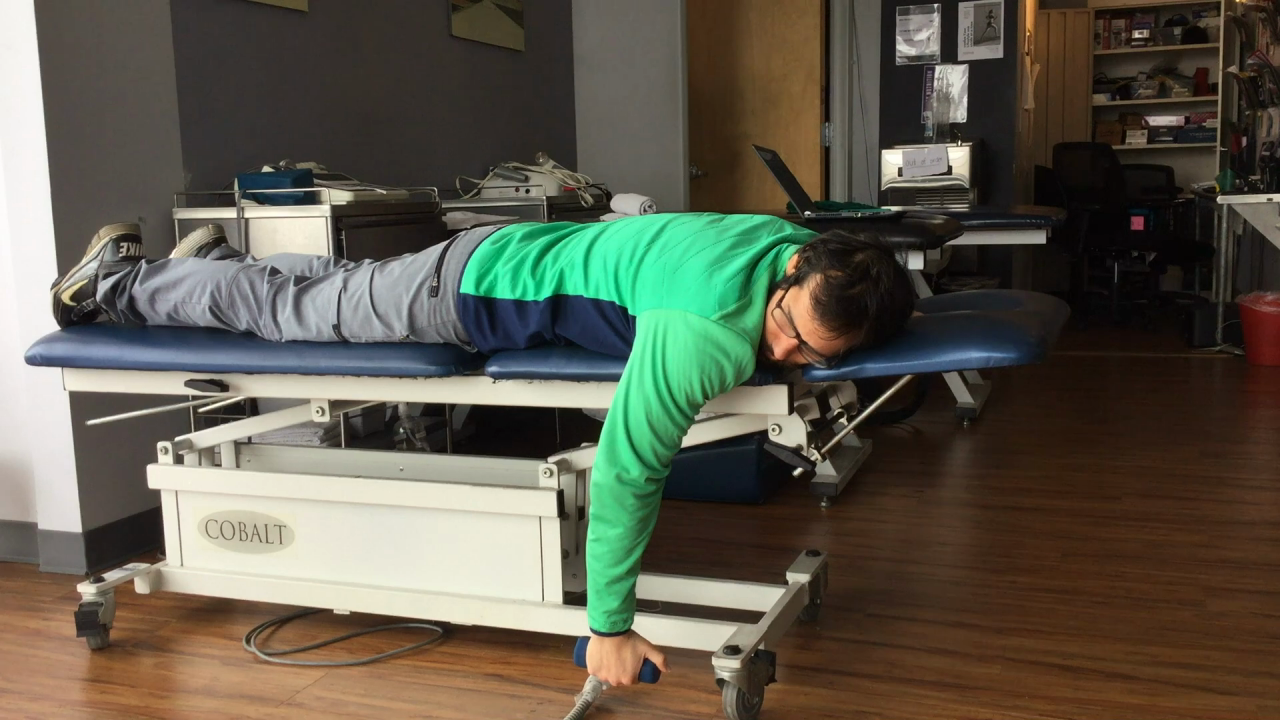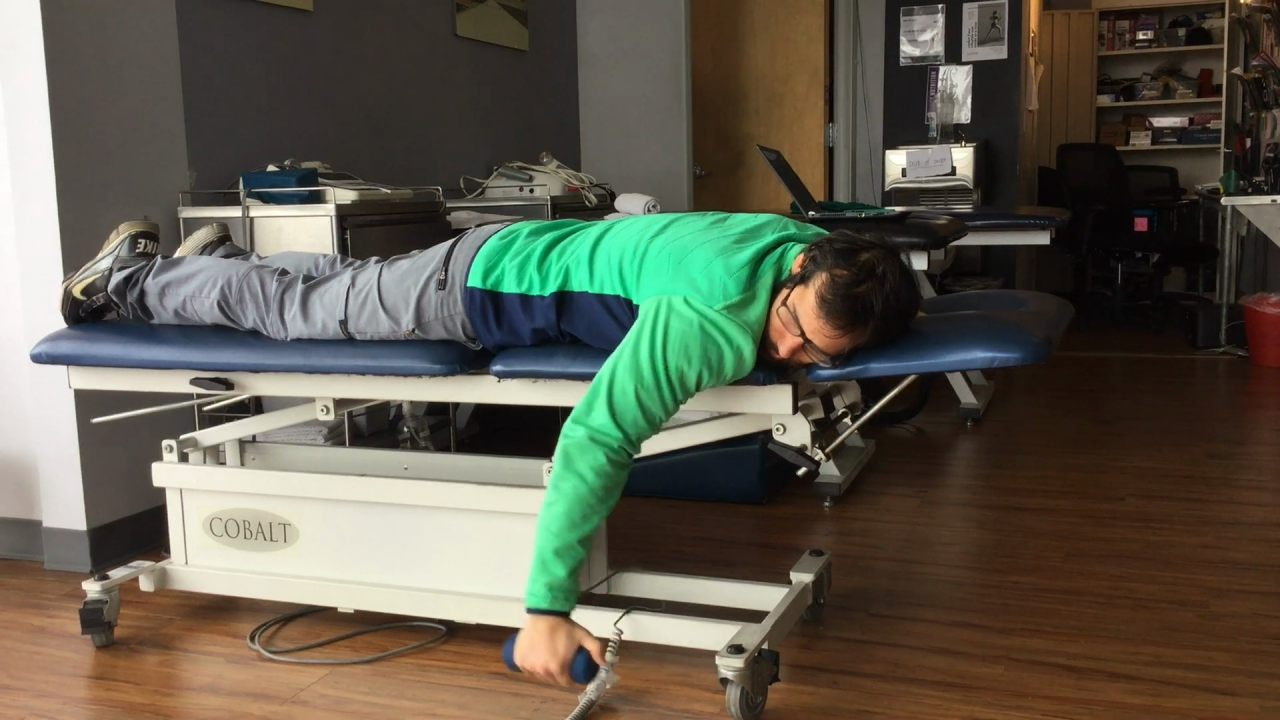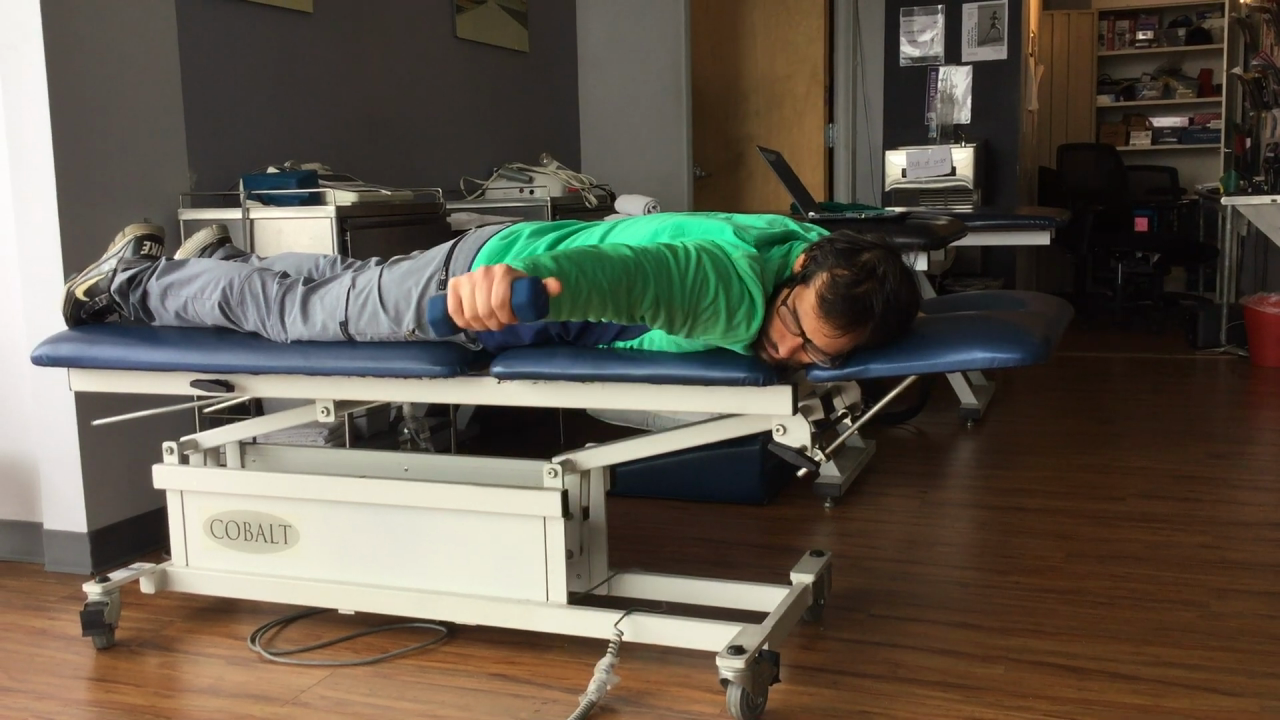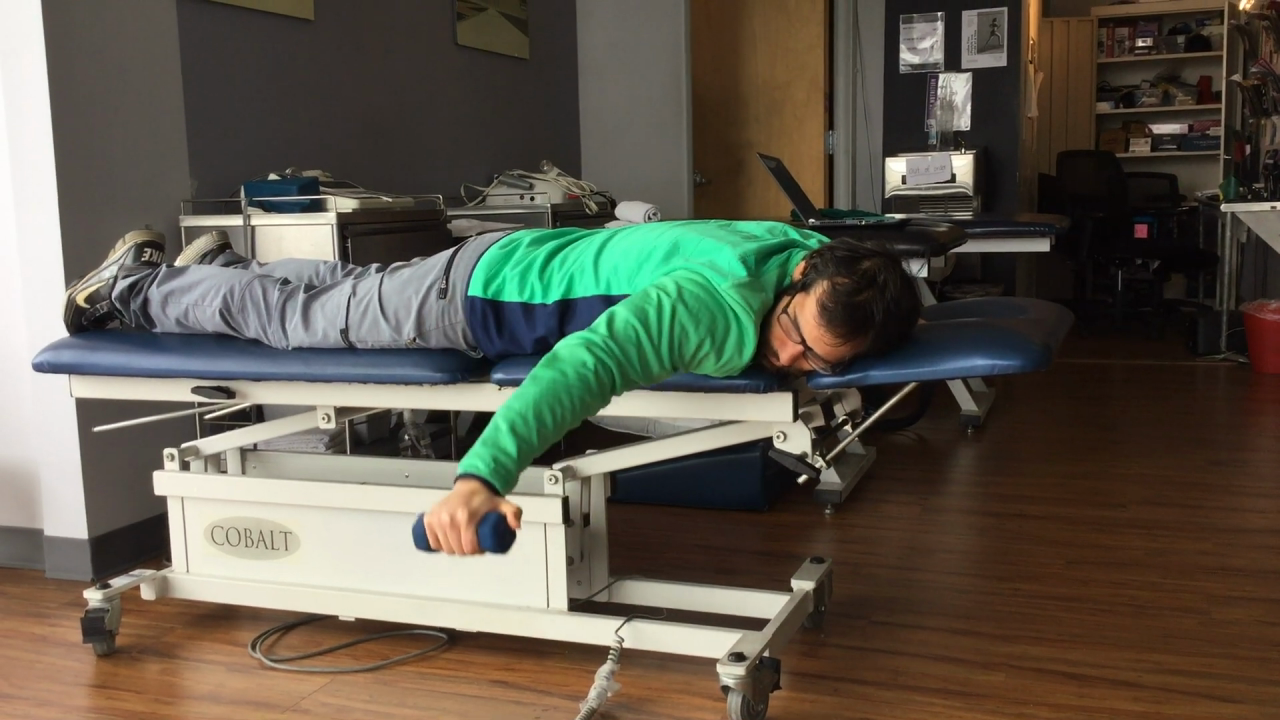
dt=0.7s
person 1, frame 1
left shoulder: (809, 244)
right shoulder: (709, 328)
right elbow: (625, 463)
left wrist: (826, 350)
right wrist: (609, 623)
left hip: (525, 249)
right hip: (483, 294)
left knee: (326, 287)
right knee: (282, 308)
left ankle: (216, 256)
right ankle: (117, 280)
person 1, frame 2
left shoulder: (812, 235)
right shoulder: (715, 320)
right elbow: (598, 431)
right wrist: (549, 601)
left hip: (532, 252)
right hip: (494, 287)
left knee: (346, 279)
right knee: (291, 309)
left ankle: (220, 255)
right ankle: (131, 277)
person 1, frame 3
left shoulder: (809, 242)
right shoulder: (731, 284)
right elbow: (612, 270)
right wrist: (516, 280)
left hip: (523, 252)
right hip: (500, 267)
left knee: (335, 290)
right knee: (289, 311)
left ankle: (222, 256)
right ankle: (136, 282)
person 1, frame 4
left shoulder: (809, 248)
right shoulder: (722, 307)
right elbow: (587, 361)
left wrist: (831, 361)
right wrist: (482, 475)
left hip: (528, 258)
right hip: (487, 297)
left knee: (331, 296)
right knee: (289, 314)
left ankle: (222, 262)
right ankle: (136, 287)
